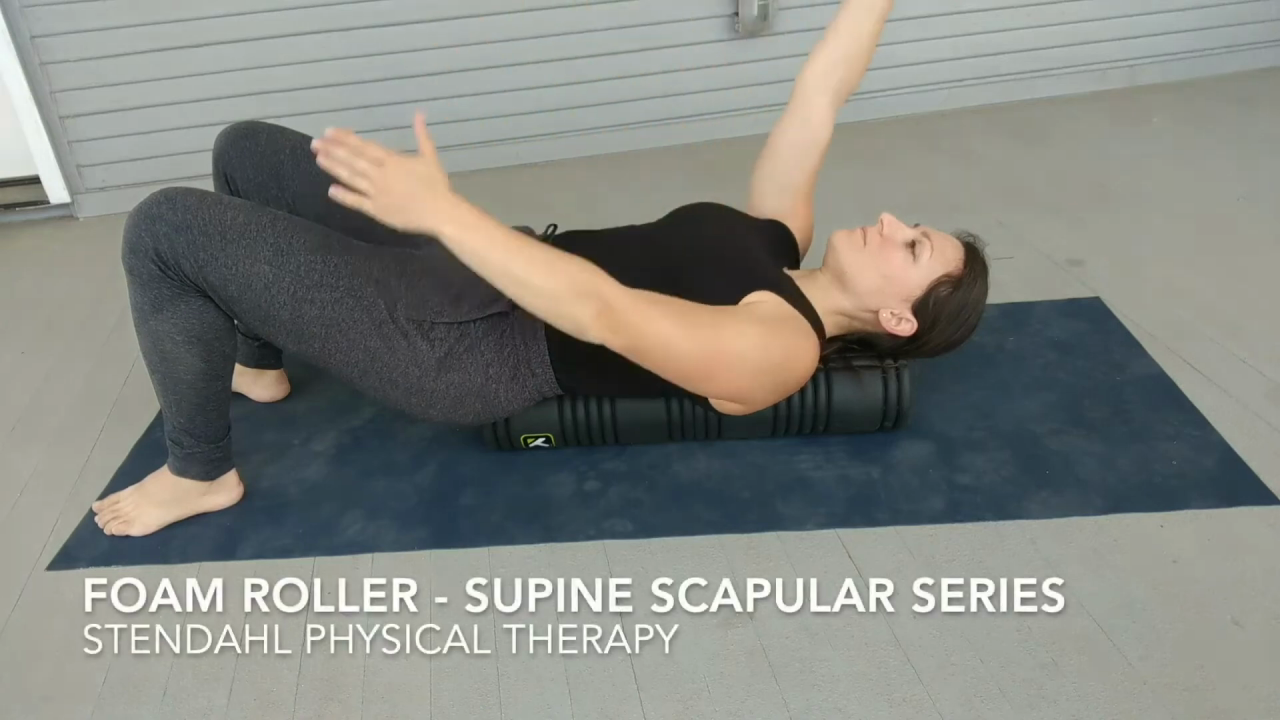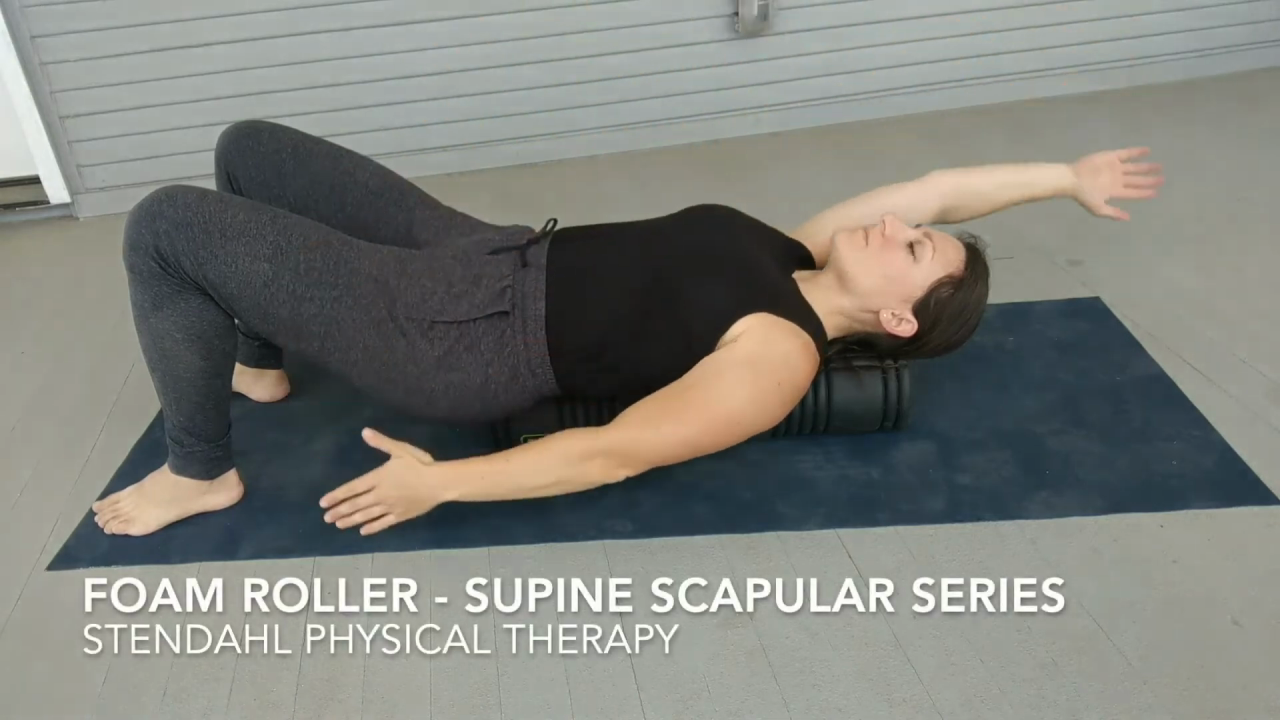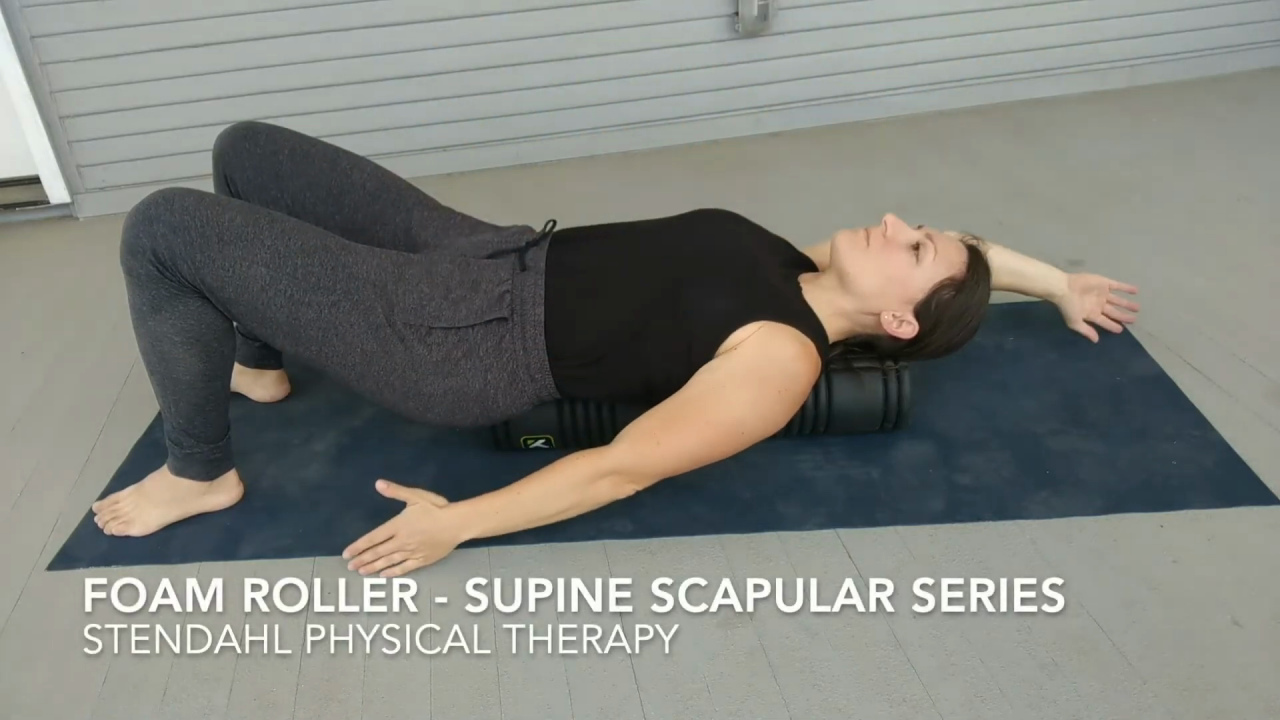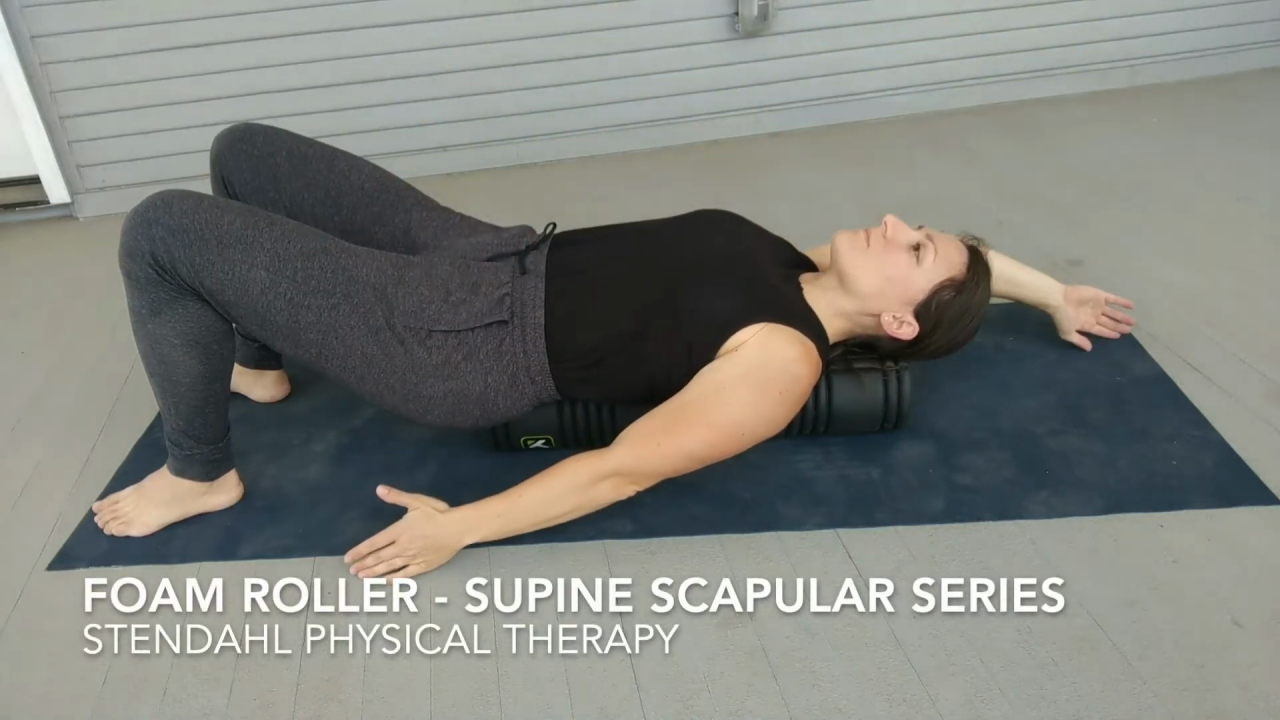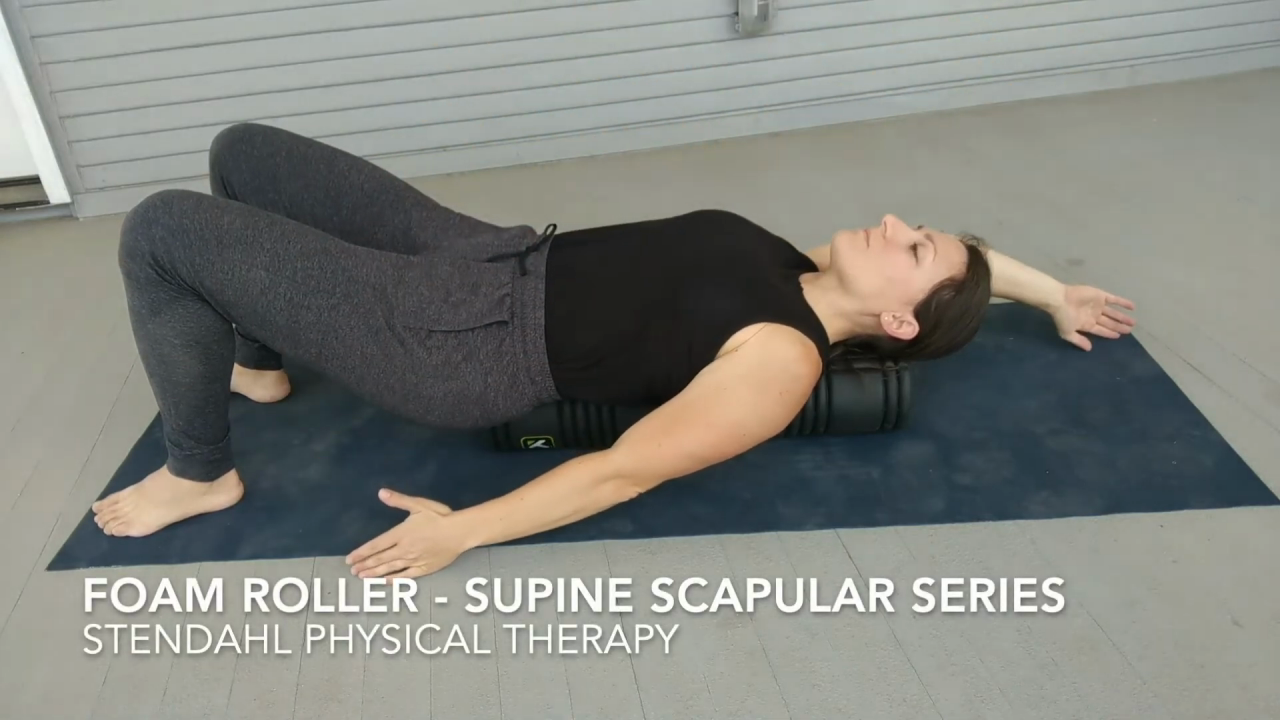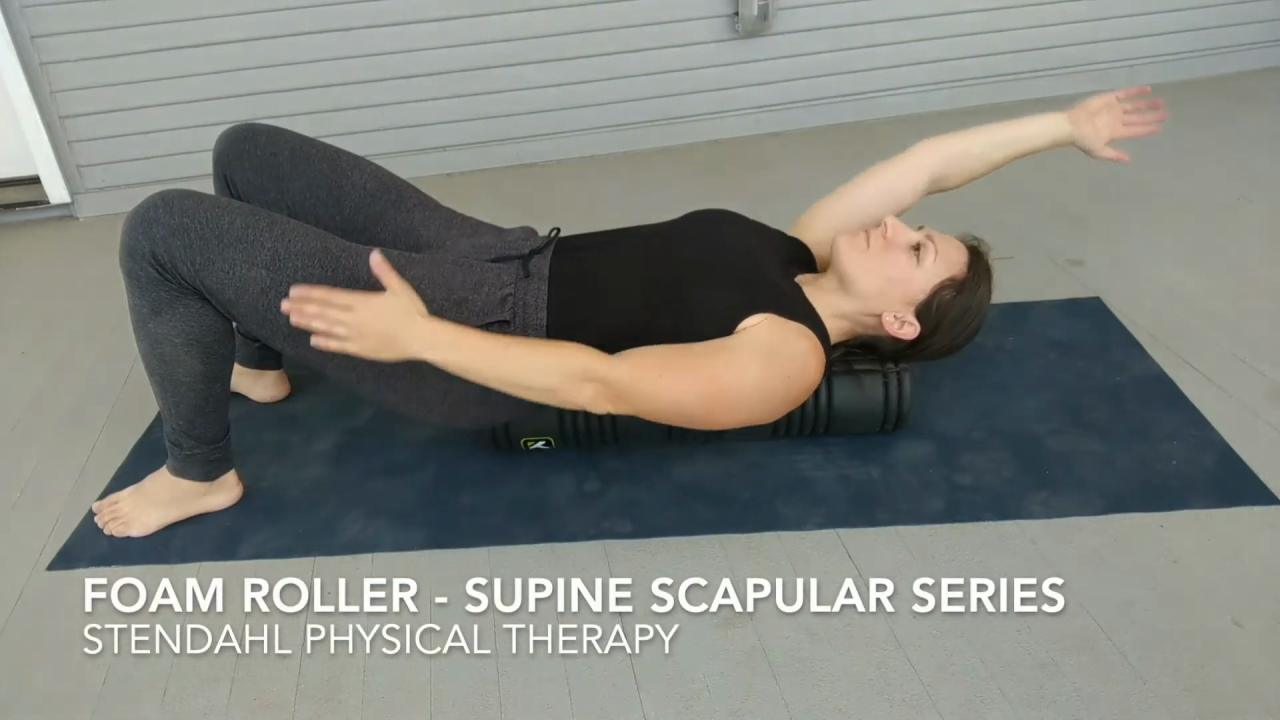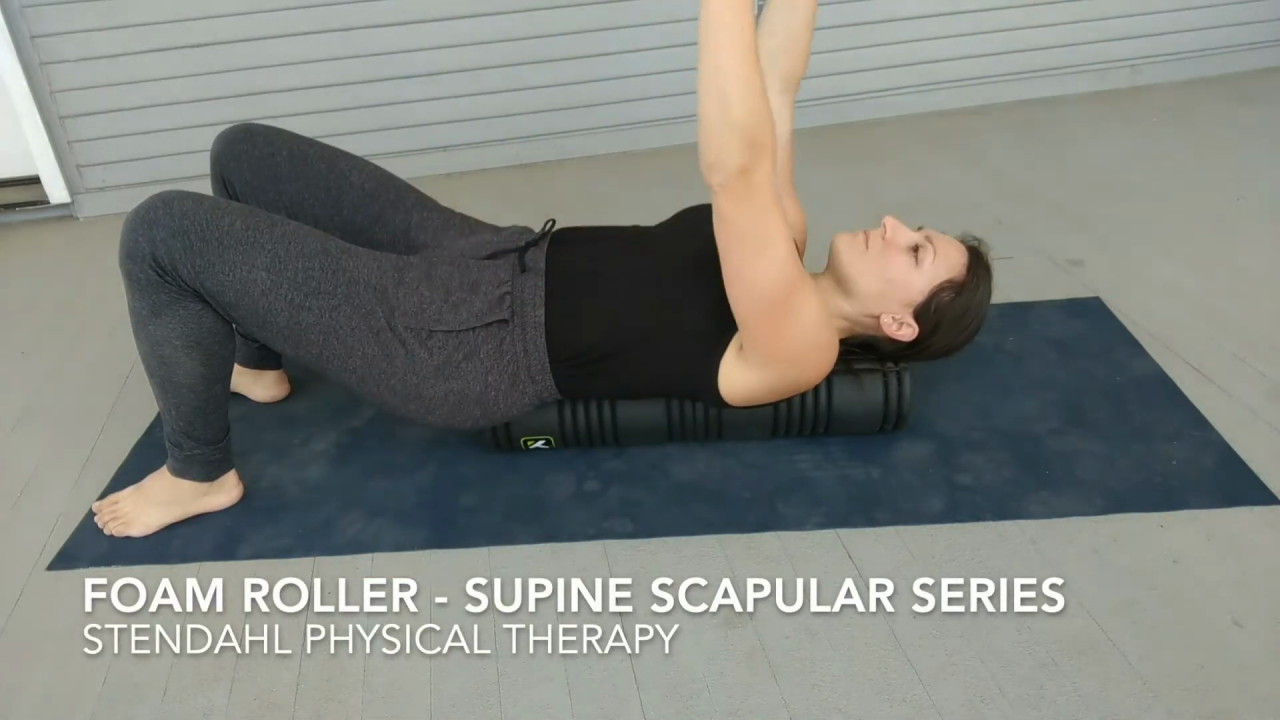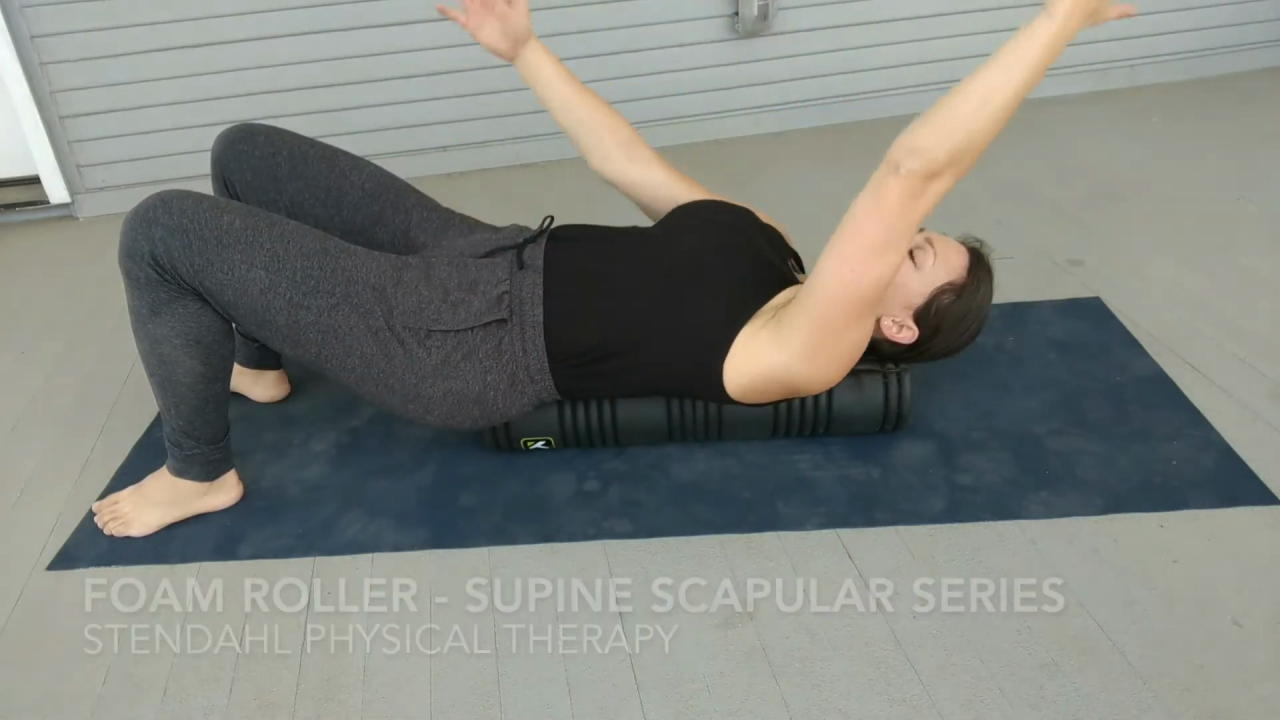
dt=0.5s
person 1, frame 1
left shoulder: (781, 346)
right shoulder: (782, 241)
left elbow: (605, 314)
right elbow: (817, 99)
left wrist: (438, 210)
left hip: (466, 348)
right hip: (482, 276)
left knee: (162, 228)
right knee: (246, 150)
left ankle: (201, 474)
right ankle: (258, 362)
person 1, frame 2
left shoulder: (779, 358)
right shoulder: (804, 266)
left elbow: (614, 453)
right elbow: (928, 190)
left wrist: (437, 481)
right wrist: (1070, 178)
left hip: (472, 345)
right hip: (498, 257)
left knee: (166, 224)
right knee: (248, 150)
left ankle: (199, 474)
right ankle: (254, 358)
person 1, frame 3
left shoulder: (780, 361)
right shoulder: (808, 272)
left elbow: (622, 469)
right elbow: (955, 240)
left wrist: (455, 523)
left hip: (468, 346)
right hip: (497, 258)
left knee: (161, 227)
right knee: (246, 151)
left ankle: (198, 473)
right ankle: (254, 360)
person 1, frame 4
left shoulder: (782, 363)
right shoulder: (810, 273)
left elbow: (623, 469)
right elbow: (960, 245)
left wrist: (456, 527)
left hip: (469, 348)
right hip: (496, 259)
left knee: (159, 230)
right knee: (242, 151)
left ankle: (199, 475)
right ankle: (254, 359)
person 1, frame 5
left shoulder: (783, 362)
right shoulder: (811, 272)
left elbow: (625, 472)
right elbow: (952, 236)
left wrist: (459, 532)
left hip: (470, 347)
right hip: (499, 262)
left knee: (160, 229)
right knee: (243, 152)
left ankle: (199, 474)
right ankle: (253, 361)
person 1, frame 6
left shoulder: (786, 360)
right shoulder: (807, 262)
left elbow: (608, 386)
right elbow: (919, 165)
left wrist: (423, 337)
right wrist: (1062, 126)
left hip: (484, 329)
right hip: (504, 260)
left knee: (162, 229)
right knee: (246, 151)
left ankle: (200, 473)
right ankle: (260, 356)
person 1, frame 7
left shoulder: (799, 345)
right shoulder: (778, 261)
left elbow: (743, 167)
right elbow: (771, 92)
left hip: (469, 346)
right hip: (491, 261)
left knee: (159, 230)
right knee: (243, 152)
left ankle: (198, 473)
right ankle: (252, 360)
person 1, frame 8
left shoulder: (810, 346)
right shoulder: (769, 255)
left elbow: (913, 170)
right elbow: (623, 159)
left hip: (466, 347)
right hip: (498, 258)
left knee: (161, 230)
right knee: (247, 150)
left ankle: (199, 474)
right ankle: (253, 358)
